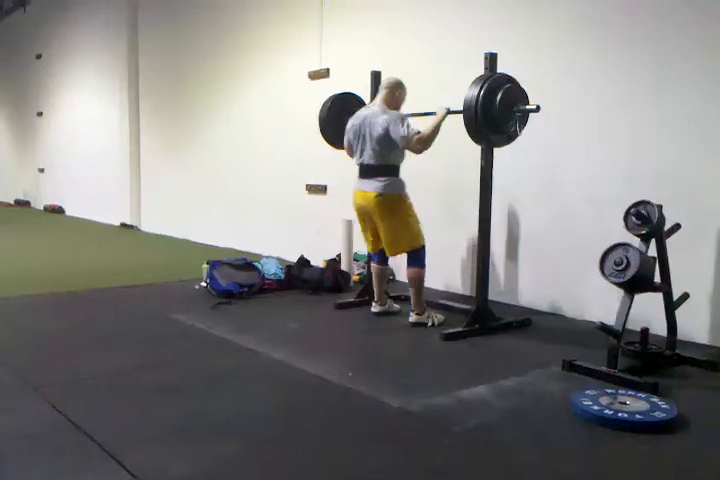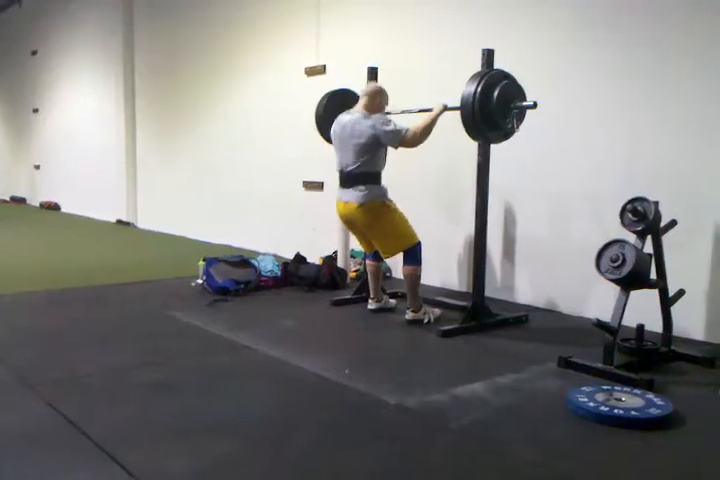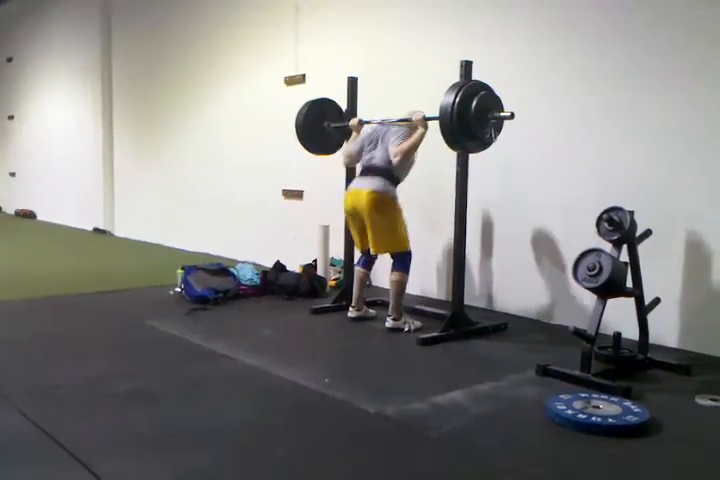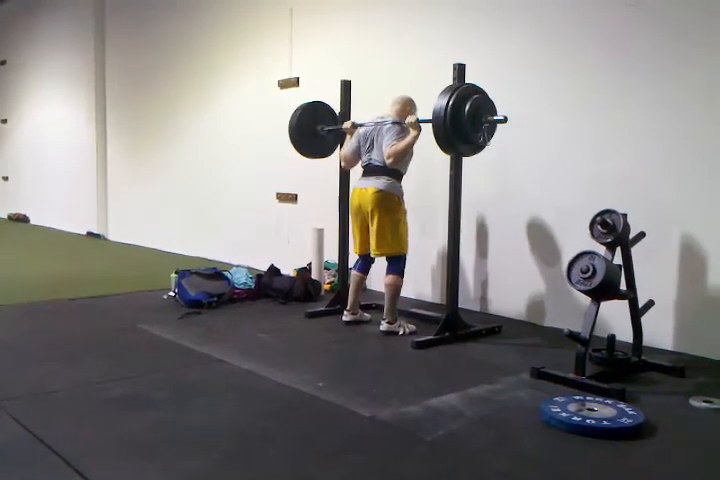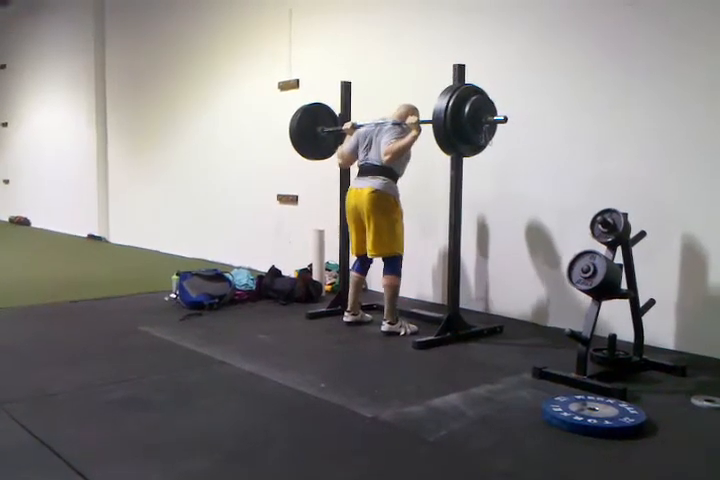
dt=0.5s
person 1, frame 1
left shoulder: (356, 118)
right shoulder: (391, 118)
left elbow: (349, 151)
right elbow: (418, 145)
right wrist: (439, 118)
left hip: (361, 194)
right hip: (386, 194)
left knee: (379, 249)
right knee: (415, 250)
left ankle: (380, 302)
right ankle: (419, 312)
person 1, frame 2
left shoulder: (339, 122)
right shoulder: (375, 123)
right elbow: (414, 138)
right wrist: (436, 113)
left hip: (343, 204)
right hip: (368, 203)
left knee: (374, 247)
right knee: (412, 247)
left ankle: (376, 299)
right ankle: (415, 309)
person 1, frame 3
left shoulder: (374, 129)
right shoulder: (401, 132)
left elbow: (347, 159)
right elbow: (398, 157)
left wrist: (355, 132)
right wrist: (421, 130)
left hip: (353, 195)
right hip: (377, 197)
left knee: (368, 253)
right knee: (401, 256)
left ankle: (356, 307)
right ankle: (395, 318)
person 1, frame 4
left shoulder: (366, 128)
right shoulder: (396, 128)
left elbow: (346, 162)
right elbow: (392, 158)
left wrist: (350, 135)
right wrist: (414, 133)
left hip: (360, 192)
right hip: (383, 194)
left knee: (365, 255)
right knee: (396, 258)
left ankle: (351, 310)
right ankle: (390, 320)
person 1, frame 5
left shoulder: (365, 129)
right shoulder: (396, 129)
left elbow: (343, 160)
right elbow: (388, 156)
left wrist: (349, 135)
right wrist: (414, 133)
left hip: (355, 193)
right hip: (378, 194)
left knee: (363, 256)
right knee: (392, 258)
left ankle: (352, 311)
right ankle: (391, 321)
